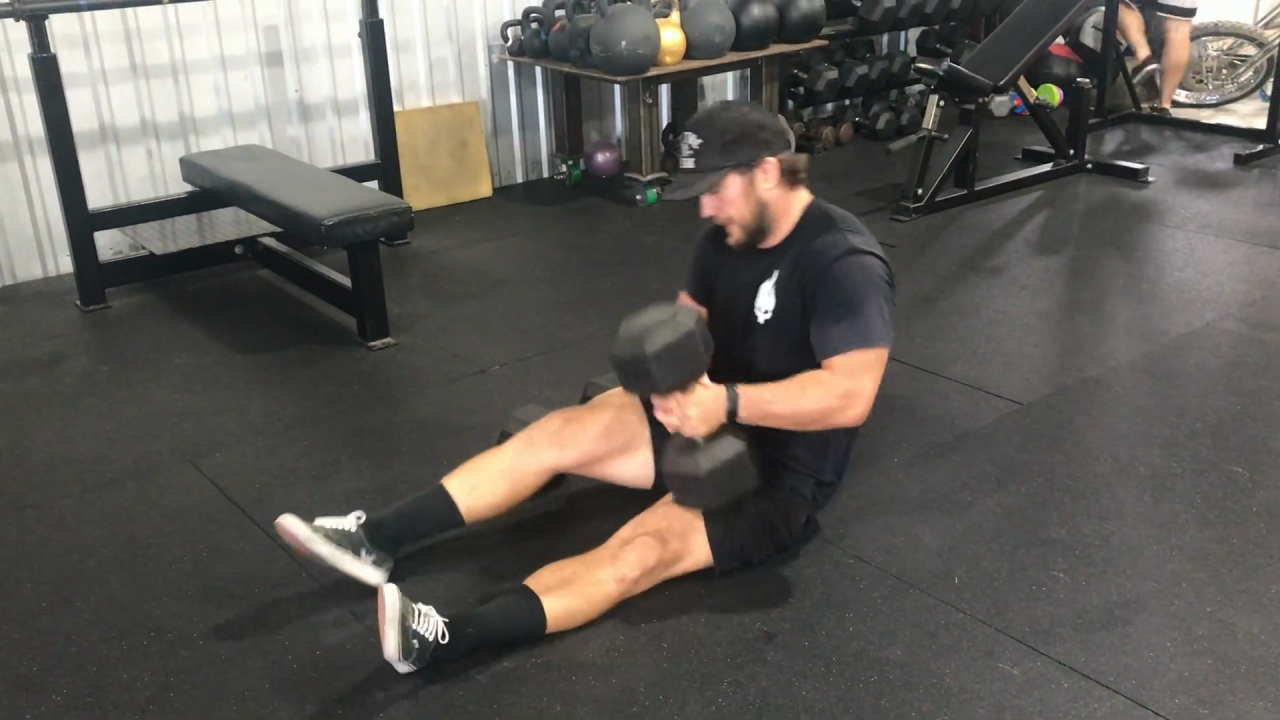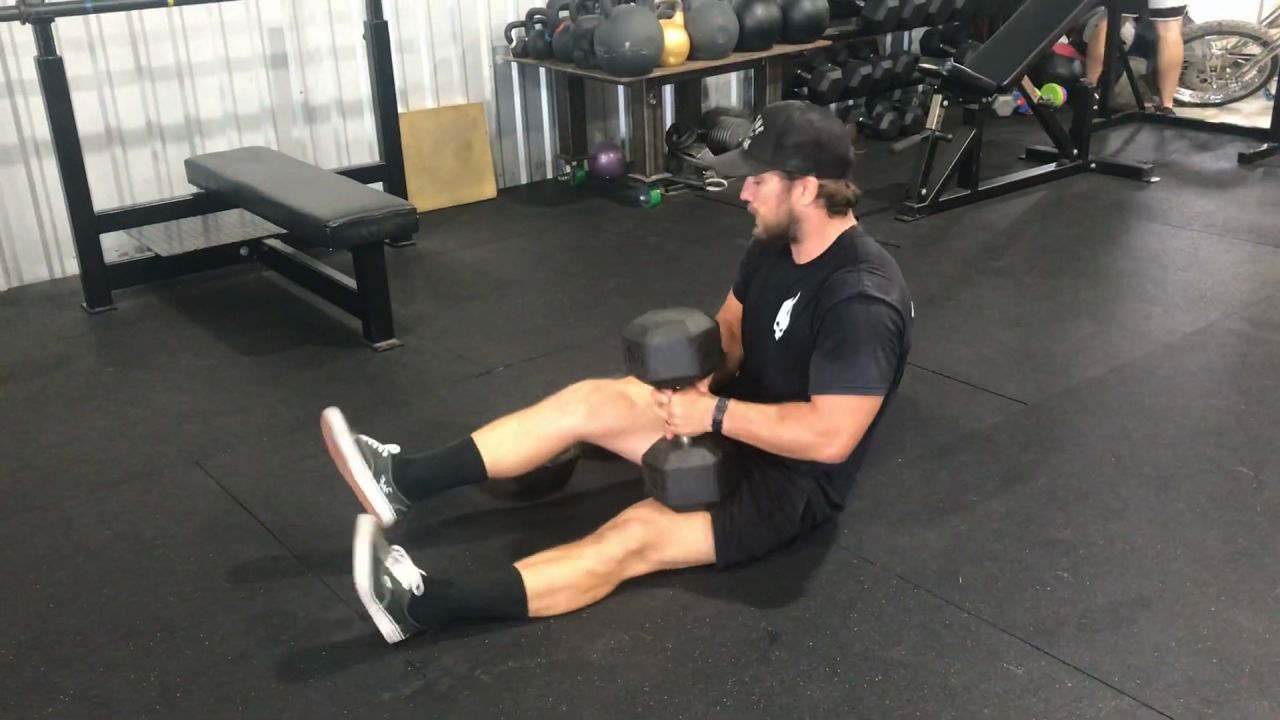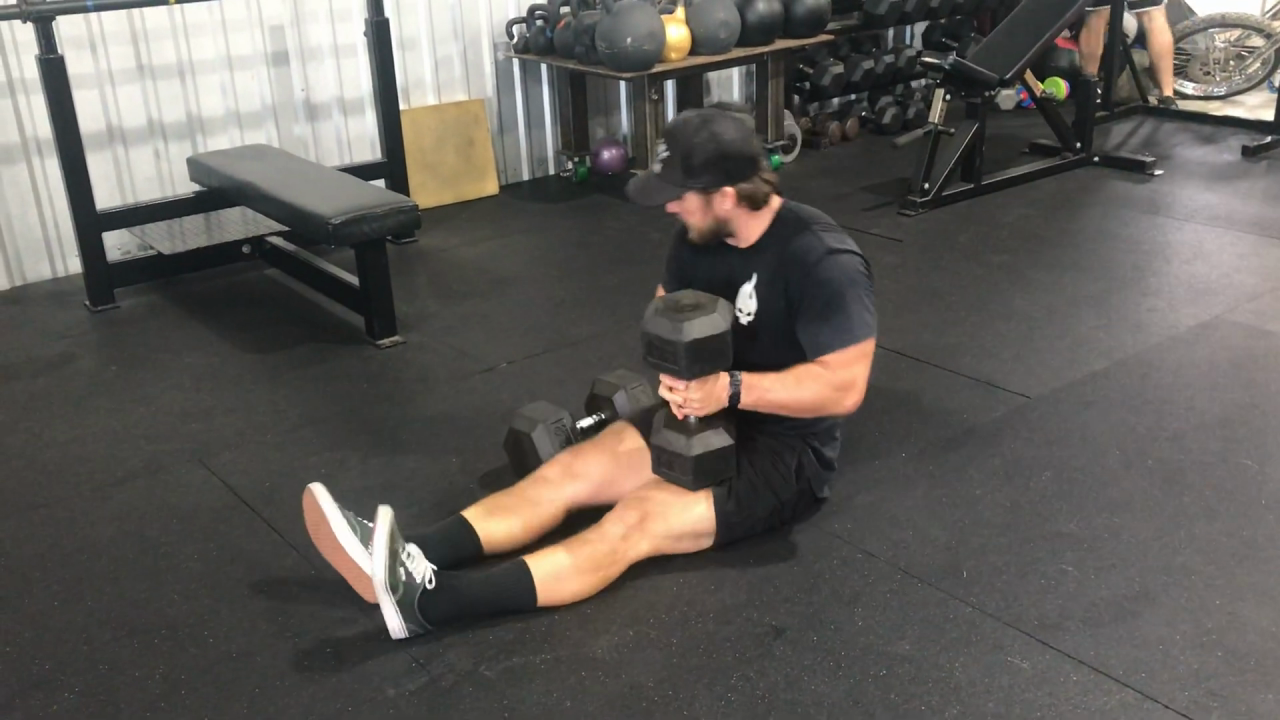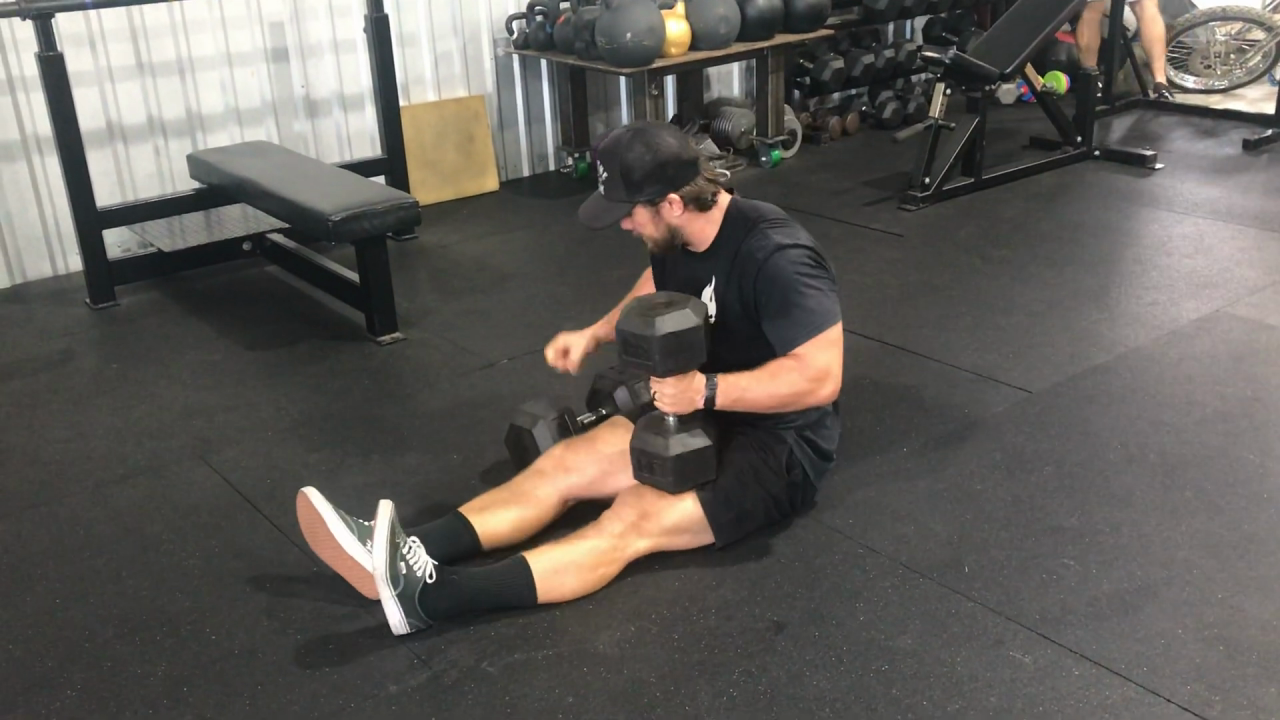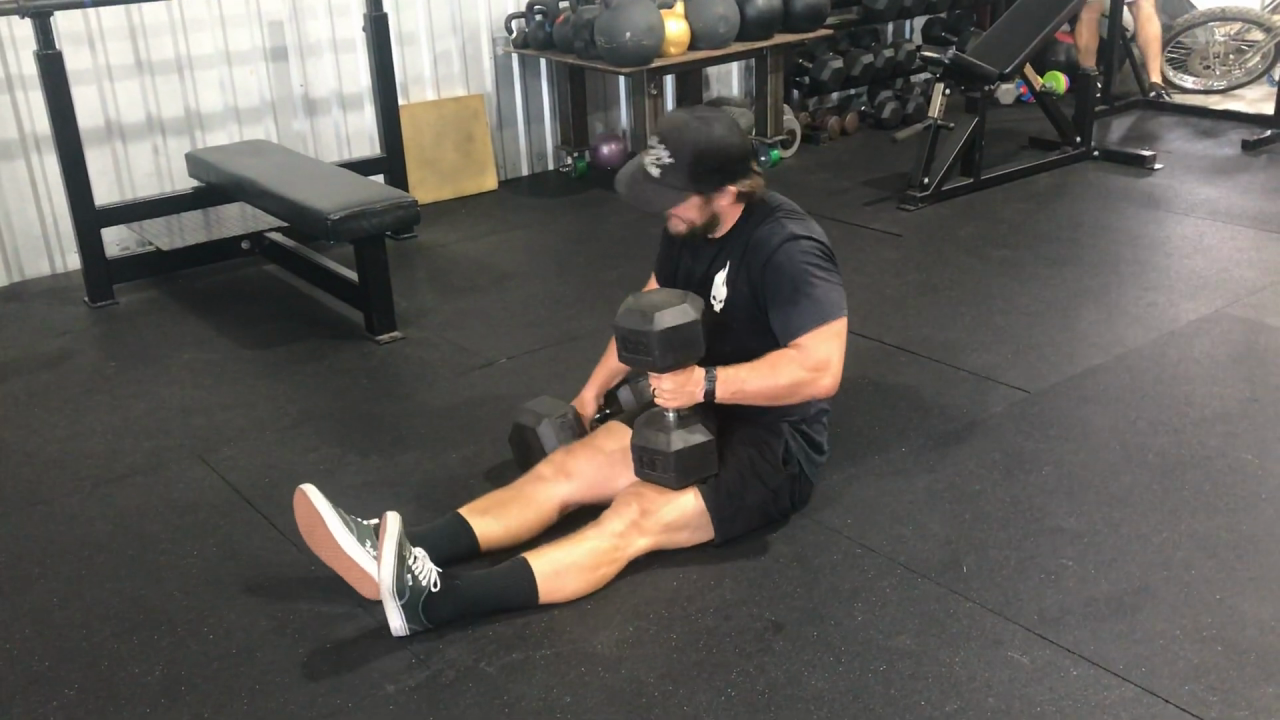
dt=0.4s
person 1, frame 1
left shoulder: (845, 263)
right shoulder: (731, 235)
left elbow: (848, 399)
left wrist: (725, 401)
right wrist: (687, 387)
left hip: (785, 473)
right hip: (718, 427)
left knee: (642, 549)
right knee: (558, 433)
left ankle: (441, 638)
right ankle: (375, 540)
person 1, frame 2
left shoulder: (860, 299)
right shoulder: (777, 239)
left elbow: (831, 438)
right elbow: (733, 323)
left wrist: (716, 414)
right wrist: (703, 381)
left hip: (792, 478)
right hip: (737, 420)
left knee: (631, 540)
right knee: (588, 401)
left ankle: (421, 604)
right ankle: (401, 481)
person 1, frame 3
left shoulder: (824, 261)
right shoulder: (700, 234)
left elbow: (845, 386)
left wrist: (731, 388)
right wrist: (679, 373)
left hip: (784, 451)
right hip: (706, 414)
left knee: (638, 521)
right knee: (567, 474)
left ankle: (429, 601)
right ankle: (408, 562)
person 1, frame 4
left shoulder: (775, 256)
right shoulder: (677, 235)
left elbow: (820, 378)
left wrist: (706, 388)
right wrist: (595, 332)
left hip: (780, 444)
right hip: (702, 412)
left knee: (635, 518)
right knee: (563, 463)
left ankle: (430, 596)
right ankle: (401, 555)
person 1, frame 5
left shoulder: (788, 249)
right shoulder: (689, 221)
left elbow: (820, 370)
left wrist: (705, 382)
right wrist: (593, 389)
left hip: (773, 442)
right hip: (697, 411)
left knee: (636, 517)
right knee: (561, 470)
left ankle: (434, 600)
right ankle: (398, 554)
